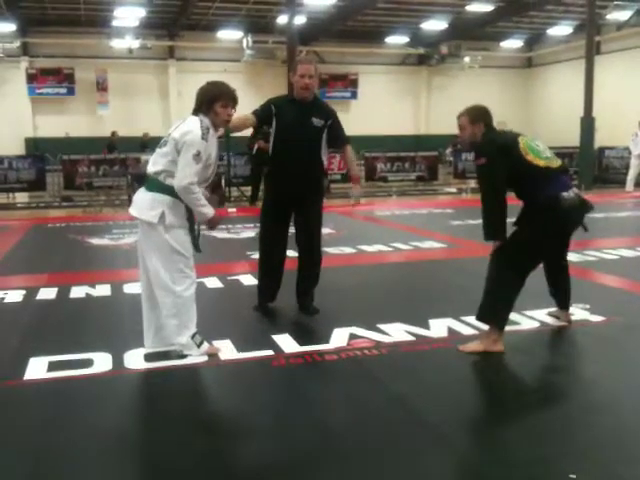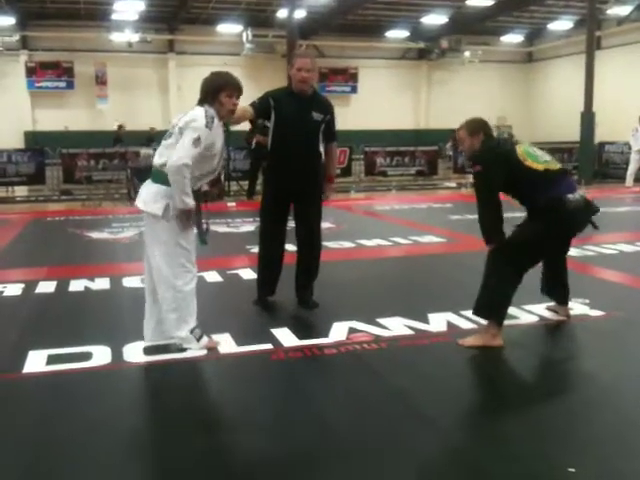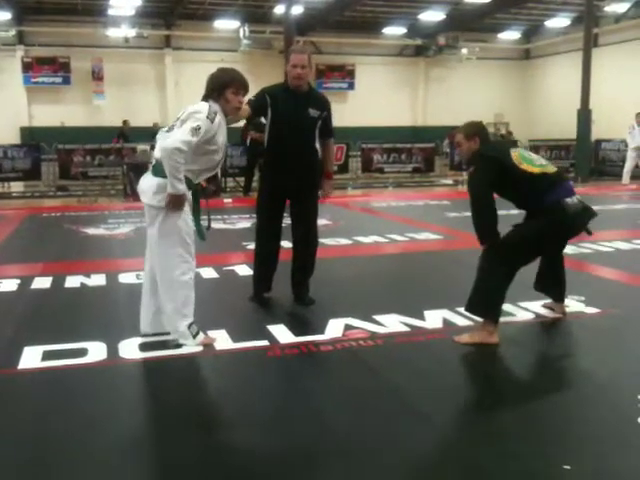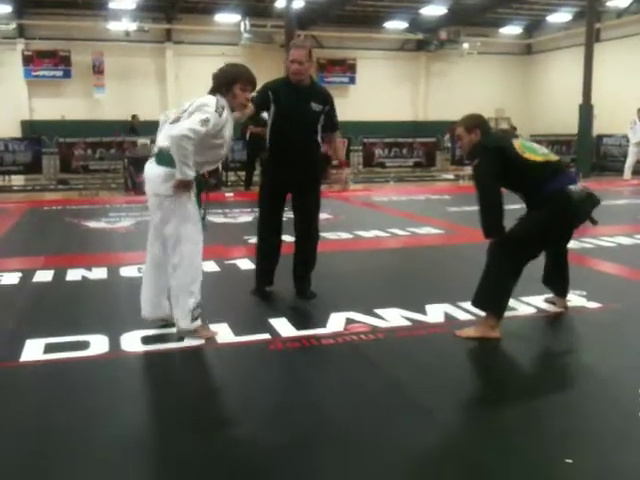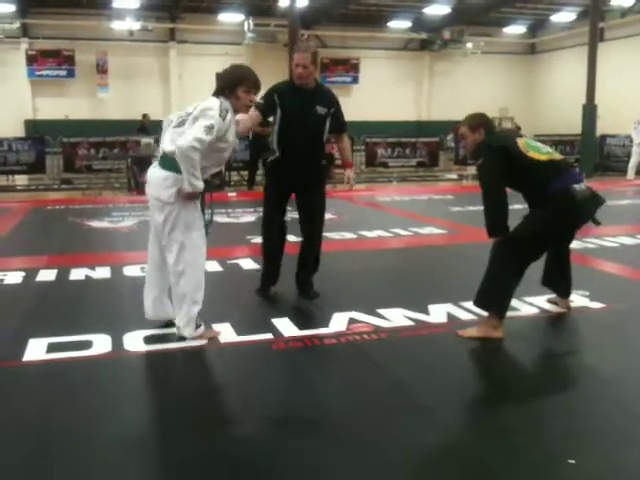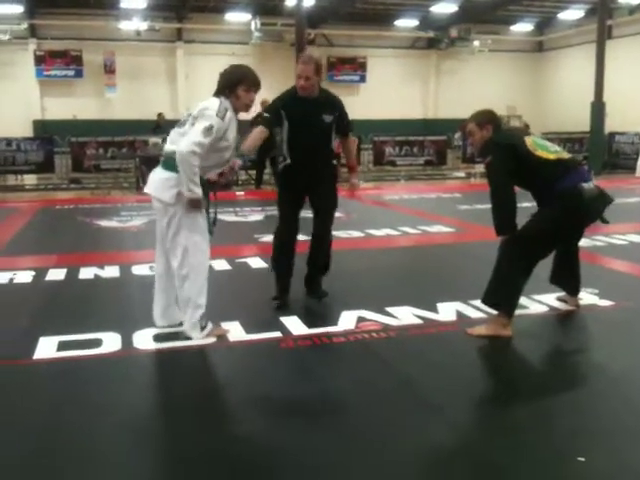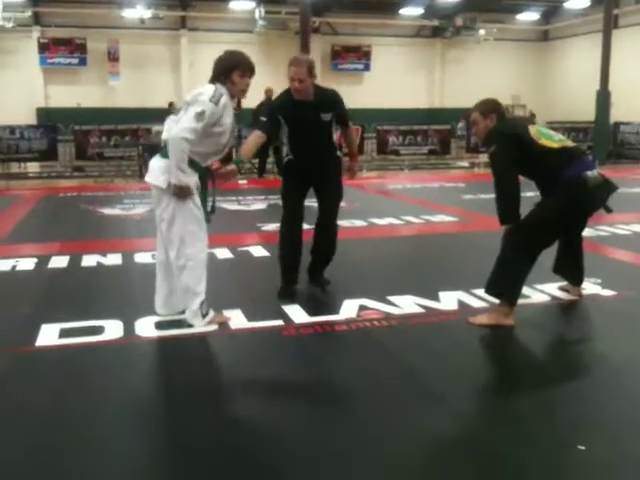
dt=0.2s
person 1, frame 1
left shoulder: (198, 129)
right shoulder: (198, 134)
right elbow: (185, 184)
left wrist: (202, 201)
right wrist: (208, 213)
left hip: (156, 204)
right hip: (163, 208)
left knee: (158, 276)
right knee: (178, 276)
left ankle: (160, 337)
right ankle: (188, 341)
person 1, frame 2
left shoulder: (204, 119)
right shoulder: (204, 122)
left elbow: (181, 161)
right elbow: (178, 164)
right wrist: (186, 204)
left hip: (161, 196)
right hip: (168, 199)
left knee: (162, 268)
right knee: (179, 269)
left ankle: (159, 331)
right ankle: (187, 336)
person 1, frame 3
left shoulder: (208, 114)
right shoulder: (208, 115)
left elbow: (165, 136)
right elbow: (171, 147)
right wrist: (176, 189)
left hip: (161, 186)
right hip: (166, 191)
left knee: (162, 260)
right knee: (178, 262)
left ankle: (156, 322)
right ankle: (184, 331)
person 1, frame 4
left shoulder: (211, 105)
right shoulder: (216, 110)
left elbow: (168, 120)
right elbow: (179, 135)
left wrist: (163, 154)
right wrist: (185, 175)
left hip: (161, 172)
right hip: (171, 178)
left knee: (162, 245)
right knee: (187, 247)
left ankle: (156, 307)
right ankle: (188, 318)
person 1, frame 5
left shoulder: (211, 107)
right shoulder: (220, 113)
left elbow: (171, 121)
right elbow: (187, 146)
left wrist: (167, 156)
right wrist: (194, 186)
left hip: (163, 177)
right hip: (174, 183)
left knee: (164, 249)
right knee: (189, 253)
left ankle: (160, 310)
right ankle: (190, 324)
person 1, frame 6
left shoulder: (214, 109)
right shoulder: (220, 113)
left elbow: (185, 144)
right elbow: (187, 151)
right wrist: (194, 193)
left hip: (166, 181)
right hip: (176, 185)
left knee: (171, 253)
right knee: (192, 255)
left ankle: (168, 315)
right ankle: (196, 325)
person 1, frame 7
left shoulder: (217, 99)
right shoulder: (214, 98)
left elbow: (183, 133)
right elbow: (179, 136)
right wrist: (181, 181)
left hip: (169, 171)
right hip: (174, 174)
left knee: (172, 242)
right knee: (191, 243)
left ankle: (170, 303)
right ankle: (198, 312)
person 2, frame 1
left shoulder: (325, 113)
right shoulder: (276, 106)
left elbow: (344, 146)
right elbow: (250, 119)
left wrist: (354, 178)
right wrist: (225, 125)
left hip: (311, 189)
right hip: (278, 187)
left knee: (310, 245)
right knee: (271, 243)
left ankle: (305, 298)
right ankle: (266, 298)
person 2, frame 2
left shoulder: (324, 106)
right shoulder: (275, 98)
left elbow: (330, 145)
right elbow: (248, 111)
left wrist: (329, 179)
left hip: (310, 182)
right hip: (277, 180)
left knee: (310, 239)
right knee: (271, 237)
left ankle: (305, 292)
right ankle: (265, 292)
person 2, frame 3
left shoulder: (320, 102)
right shoulder: (271, 94)
left elbow: (327, 142)
right elbow: (245, 109)
left wrist: (327, 176)
left hip: (306, 179)
right hip: (273, 176)
left knee: (306, 236)
right knee: (267, 233)
left ankle: (301, 289)
right ankle: (261, 289)
person 2, frame 4
left shoulder: (322, 96)
right shoulder: (273, 89)
left elbow: (332, 134)
right elbow: (249, 108)
left hip: (308, 172)
right hip: (275, 169)
left knee: (307, 229)
right knee: (269, 226)
left ankle: (302, 283)
right ankle: (263, 282)
person 2, frame 5
left shoulder: (328, 98)
right shoulder: (278, 92)
left elbow: (340, 135)
right elbow: (255, 116)
left wrist: (348, 166)
right wrist: (235, 133)
left hip: (312, 172)
right hip: (280, 170)
left knee: (312, 230)
right knee: (273, 226)
left ankle: (305, 282)
right ankle: (267, 282)
person 2, frame 6
left shoulder: (332, 103)
right shoulder: (284, 102)
left elbow: (346, 137)
right elbow: (261, 130)
left wrist: (352, 171)
left hip: (324, 174)
right hip: (292, 174)
left knee: (323, 231)
right knee: (286, 230)
left ankle: (314, 282)
right ankle: (282, 289)
person 2, frame 7
left shoulder: (331, 99)
right shoulder: (280, 105)
left elbow: (346, 127)
right elbow: (259, 134)
left wrist: (353, 158)
left hip: (327, 167)
right hip: (295, 168)
left knee: (327, 222)
right knee: (291, 221)
left ankle: (317, 271)
right ankle: (288, 281)
person 3, frame 1
left shoulder: (488, 147)
right shoulder: (511, 139)
left elbow: (492, 195)
left wrist: (496, 236)
right wrist: (524, 221)
left hip: (551, 209)
right hip: (570, 203)
left knee: (506, 262)
right knee: (554, 254)
left ankle: (493, 337)
right ankle: (563, 310)
person 3, frame 2
left shoulder: (485, 156)
right shoulder: (509, 149)
left elbow: (488, 203)
left wrist: (494, 240)
right wrist: (528, 231)
left hip: (557, 211)
right hip: (575, 206)
left knee: (504, 258)
right knee: (553, 251)
left ankle: (492, 332)
right ankle: (562, 304)
person 3, frame 3
left shoulder: (482, 159)
right shoulder: (506, 152)
left elbow: (482, 204)
left wrist: (488, 240)
left hip: (555, 214)
right hip: (574, 209)
left knee: (497, 256)
right knee: (549, 247)
left ankle: (488, 329)
right ankle: (558, 302)
person 3, frame 4
left shoulder: (484, 150)
right shoulder: (508, 144)
left elbow: (489, 197)
left wrist: (494, 234)
left hip: (558, 202)
right hip: (577, 198)
left knee: (504, 250)
right knee: (554, 241)
left ankle: (490, 324)
right ankle: (560, 296)
person 3, frame 5
left shoulder: (488, 150)
right shoulder: (511, 143)
left elbow: (494, 196)
left wrist: (498, 233)
right wrist: (532, 228)
left hip: (562, 201)
right hip: (580, 197)
left knee: (508, 250)
right knee: (557, 242)
left ankle: (492, 324)
right ankle: (563, 296)
person 3, frame 6
left shoulder: (496, 147)
right shoulder: (518, 140)
left elbow: (502, 194)
left wrist: (506, 232)
left hip: (569, 200)
right hip: (589, 195)
left knee: (516, 248)
right knee: (565, 239)
left ankle: (501, 322)
right ankle: (572, 295)
person 3, frame 7
left shoulder: (500, 136)
right shoulder: (522, 129)
left elbow: (506, 184)
left wrist: (510, 221)
left hip: (573, 188)
right hip: (593, 184)
left knee: (520, 238)
right knee: (568, 229)
left ankle: (503, 312)
right ankle: (574, 284)
